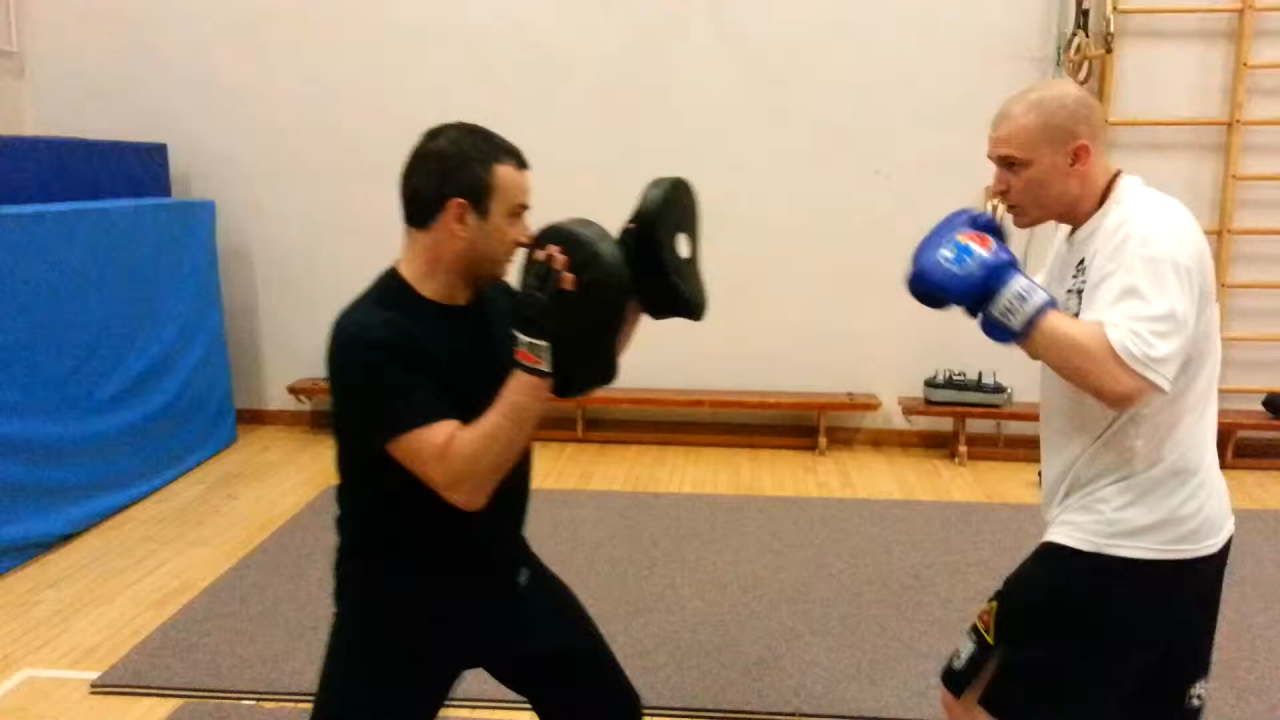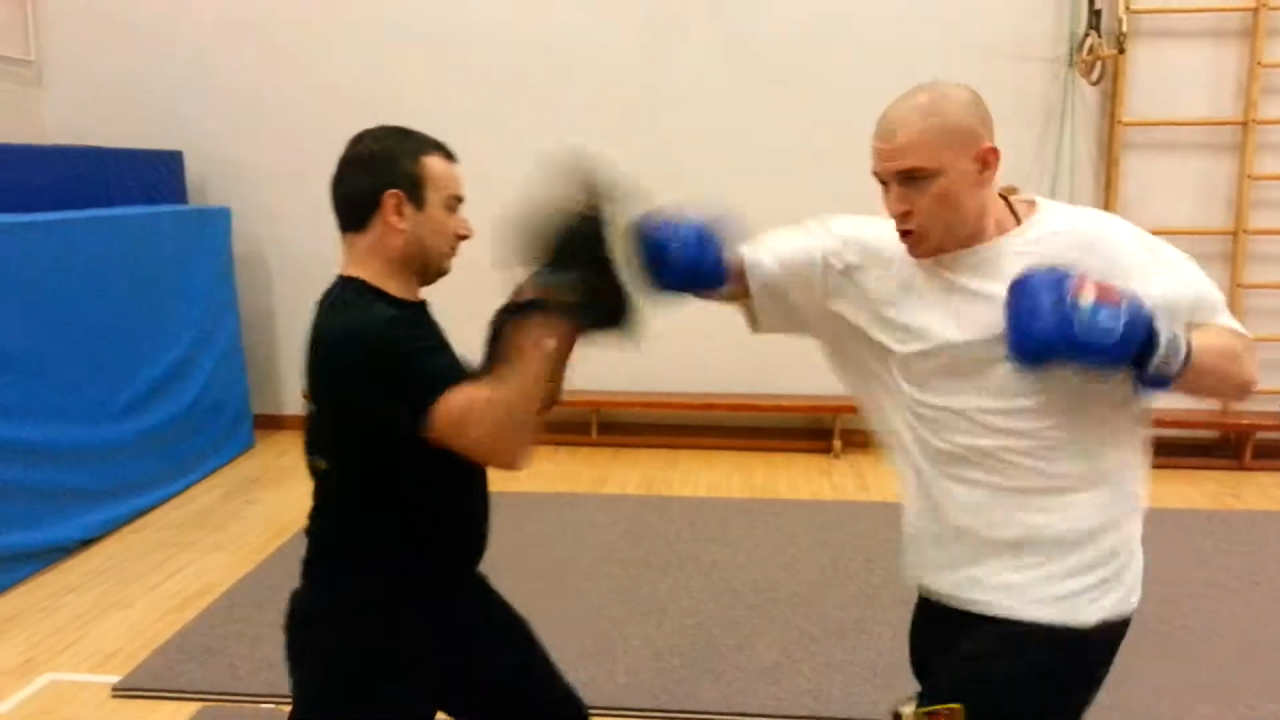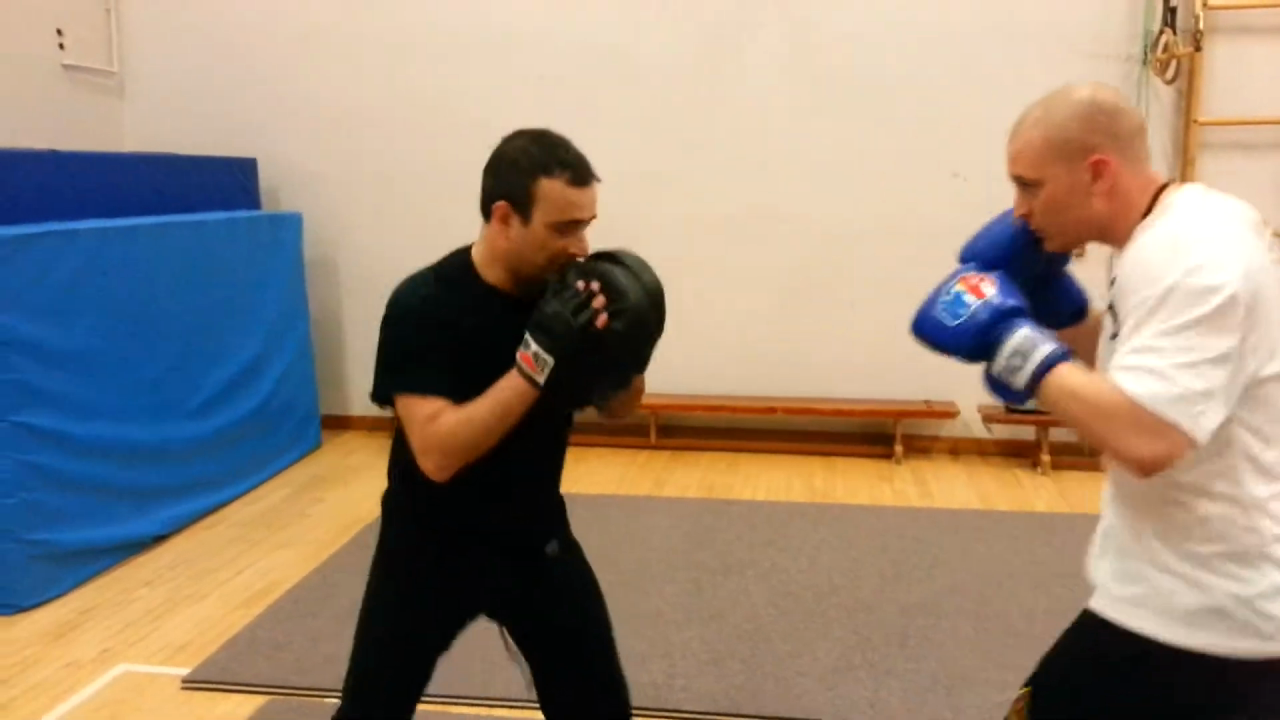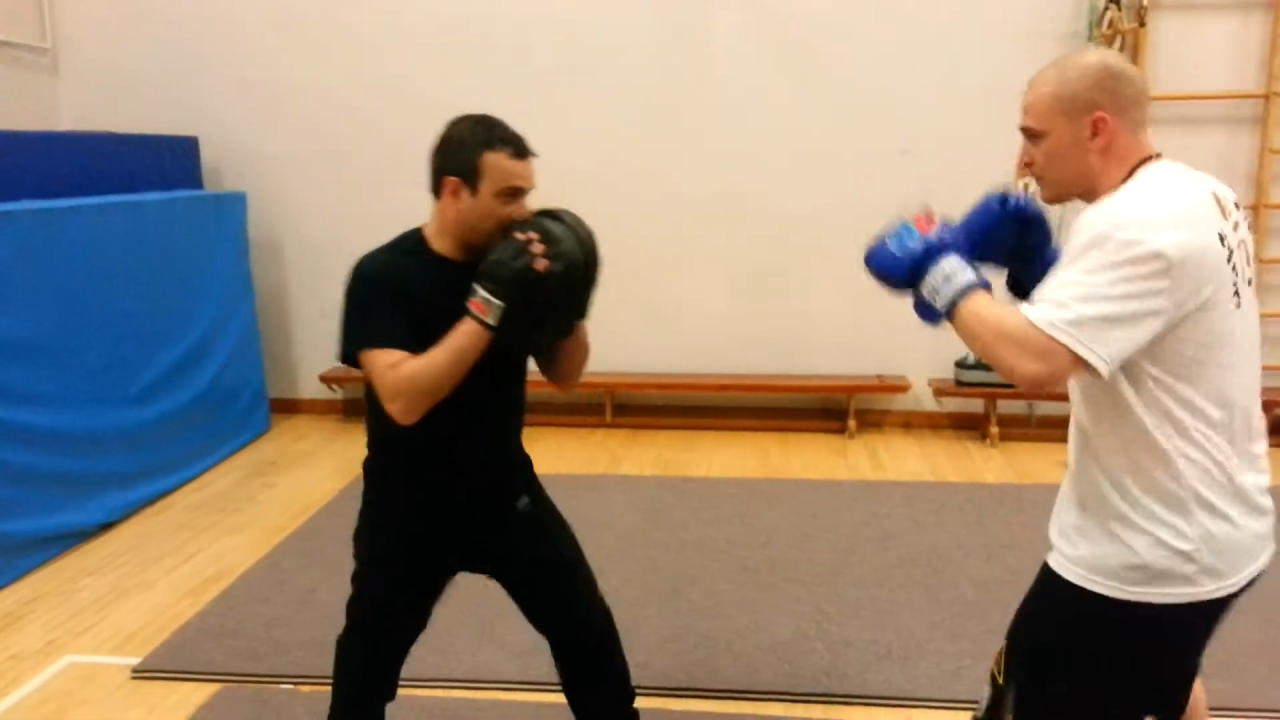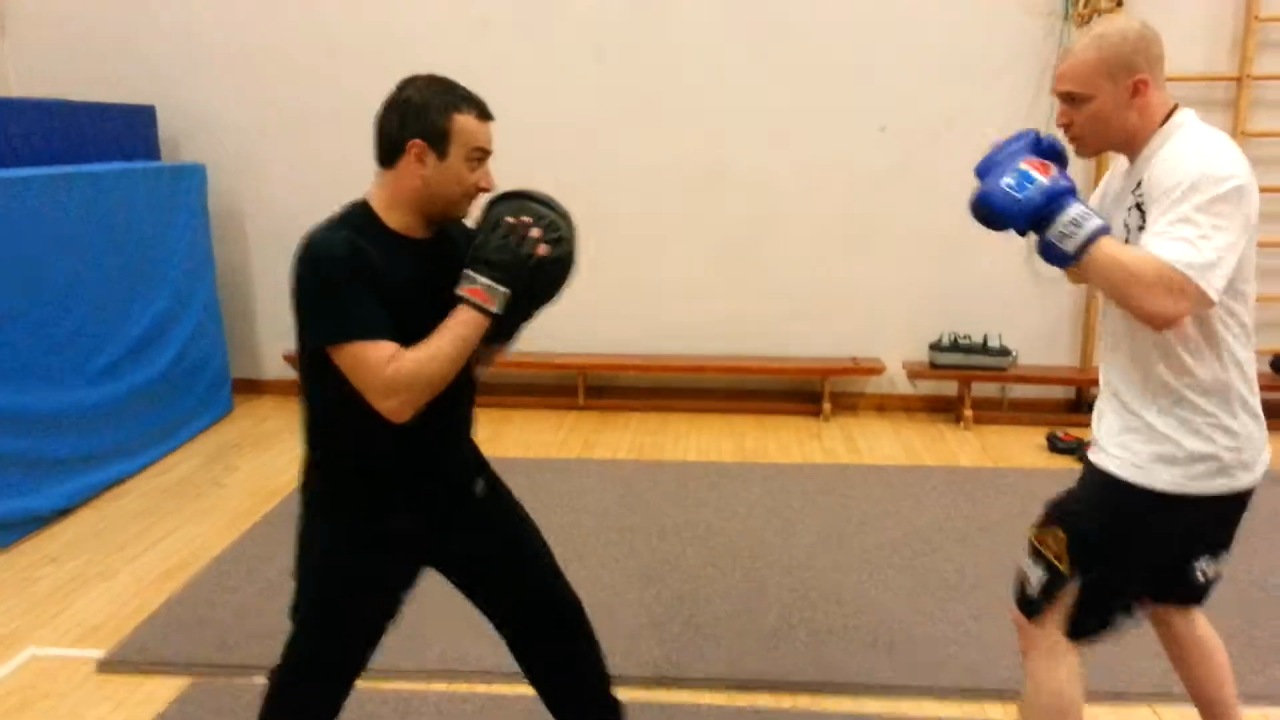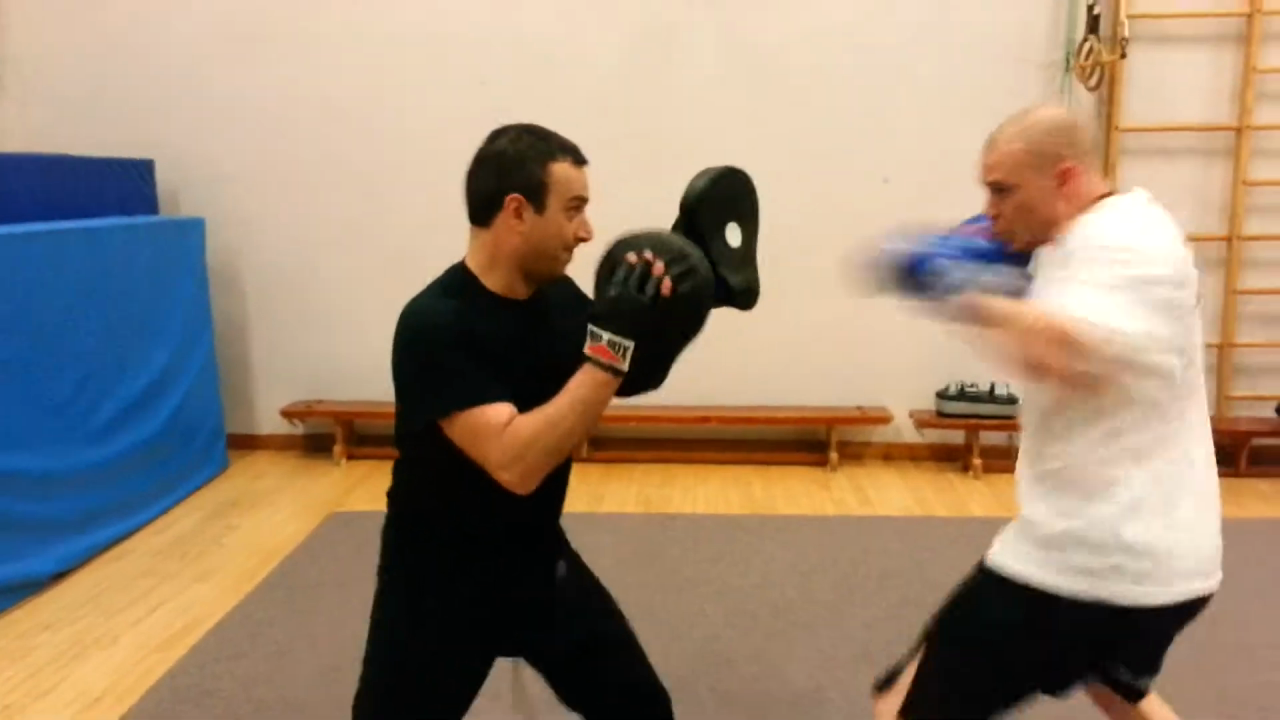
dt=0.7s
person 1, frame 1
left shoulder: (1152, 235)
right shoulder: (1090, 231)
left elbow: (1118, 377)
right elbow: (1076, 348)
left wrist: (1004, 293)
right wrist: (1001, 288)
left hip: (1127, 538)
person 1, frame 2
left shoulder: (1104, 248)
right shoulder: (857, 256)
left elbow: (1236, 371)
right elbow: (733, 276)
left wrist: (1153, 343)
right wrist: (700, 254)
left hip: (1065, 592)
right hip: (955, 580)
person 1, frame 3
left shoulder: (1191, 258)
right shoulder: (1190, 229)
left elbow: (1143, 437)
right elbow: (1122, 378)
left wrist: (1014, 339)
right wrist: (1053, 296)
left hip: (1187, 617)
person 1, frame 4
left shoulder: (1135, 225)
right shoulder: (1201, 197)
left elbow: (1034, 361)
left wrist: (943, 270)
right wrist: (1035, 263)
left hip: (1142, 552)
person 1, frame 5
left shoulder: (1204, 167)
right shoulder: (1136, 158)
left elbow: (1160, 299)
right elbow: (1107, 260)
left wrist: (1059, 214)
right wrist: (1045, 196)
left hip: (1174, 456)
right hip: (1198, 448)
left knee: (1047, 620)
right knee: (1169, 603)
person 1, frame 6
left shoulder: (1126, 239)
right shoulder: (1073, 247)
left elbow: (1067, 358)
right elbow: (1044, 354)
left wrist: (962, 292)
right wrist: (999, 295)
left hip: (1070, 565)
person 2, frame 1
left shoulder: (492, 299)
right shoulder: (372, 337)
right elbow: (464, 480)
right wrist: (536, 350)
left hip: (503, 573)
right hip: (400, 599)
person 2, frame 2
left shoulder: (392, 312)
right shoulder: (361, 332)
left elbow: (477, 408)
right elbow: (499, 438)
left wrist: (526, 333)
right wrist: (566, 303)
left hip: (449, 599)
right hip: (360, 626)
person 2, frame 3
left shoulder: (564, 290)
right shoulder: (423, 305)
left elbow: (618, 407)
right elbow: (438, 453)
right wrist: (537, 357)
left hip: (537, 538)
right hip: (429, 548)
person 2, frame 4
left shoulder: (511, 261)
right shoulder: (383, 276)
left elbow: (564, 373)
right elbow: (403, 400)
right wrist: (485, 306)
left hip: (507, 492)
right hip: (410, 505)
left knee: (587, 634)
right knee: (370, 653)
person 2, frame 5
left shoulder: (454, 236)
right shoulder: (336, 256)
right elbow: (395, 393)
left wrist: (515, 281)
right wrist: (485, 289)
left hip: (457, 482)
right hip: (360, 503)
left knee: (554, 621)
person 2, frame 6
left shoulder: (556, 296)
right shoulder: (435, 326)
left elbow: (627, 376)
right elbow: (516, 462)
left wrist: (668, 301)
left hip: (540, 565)
right hip: (440, 588)
